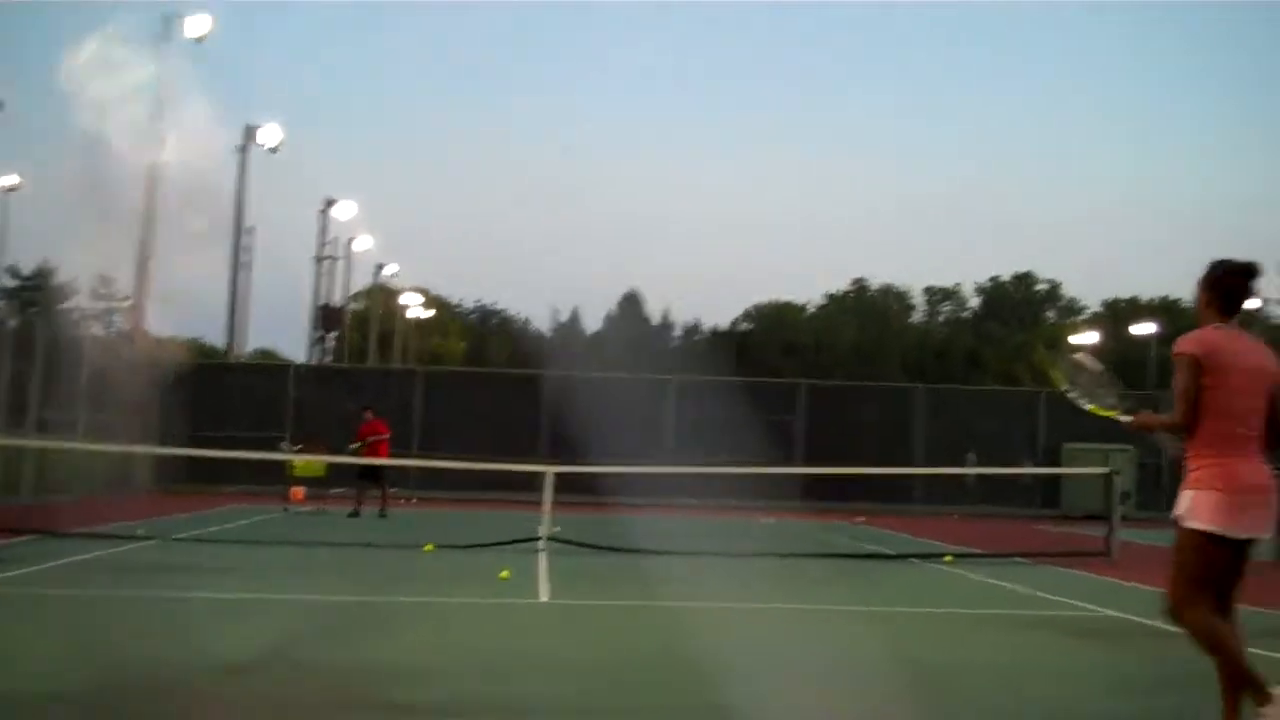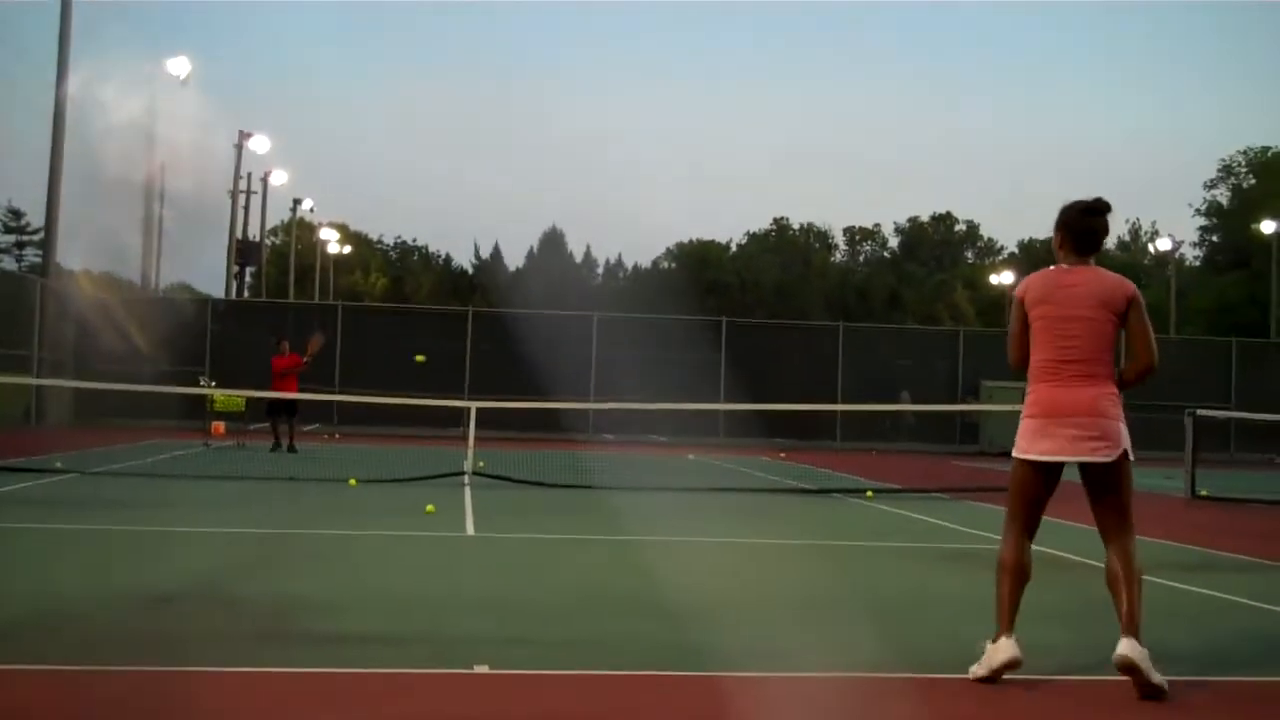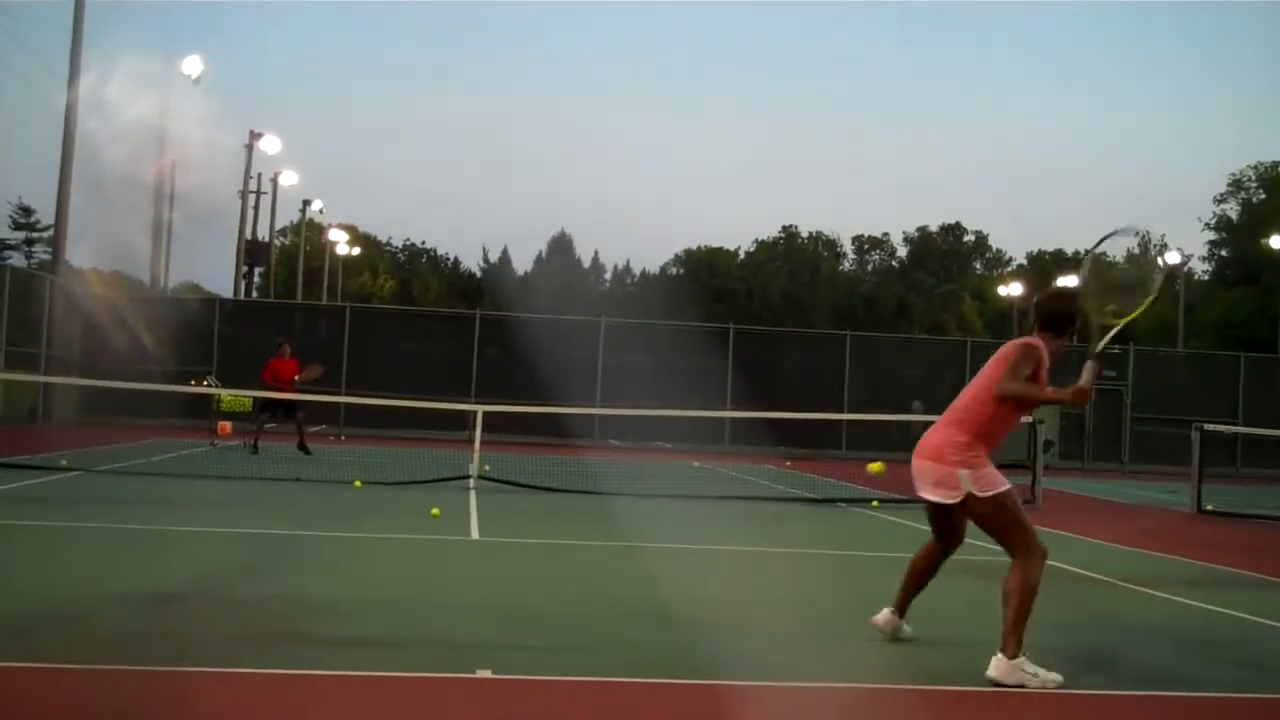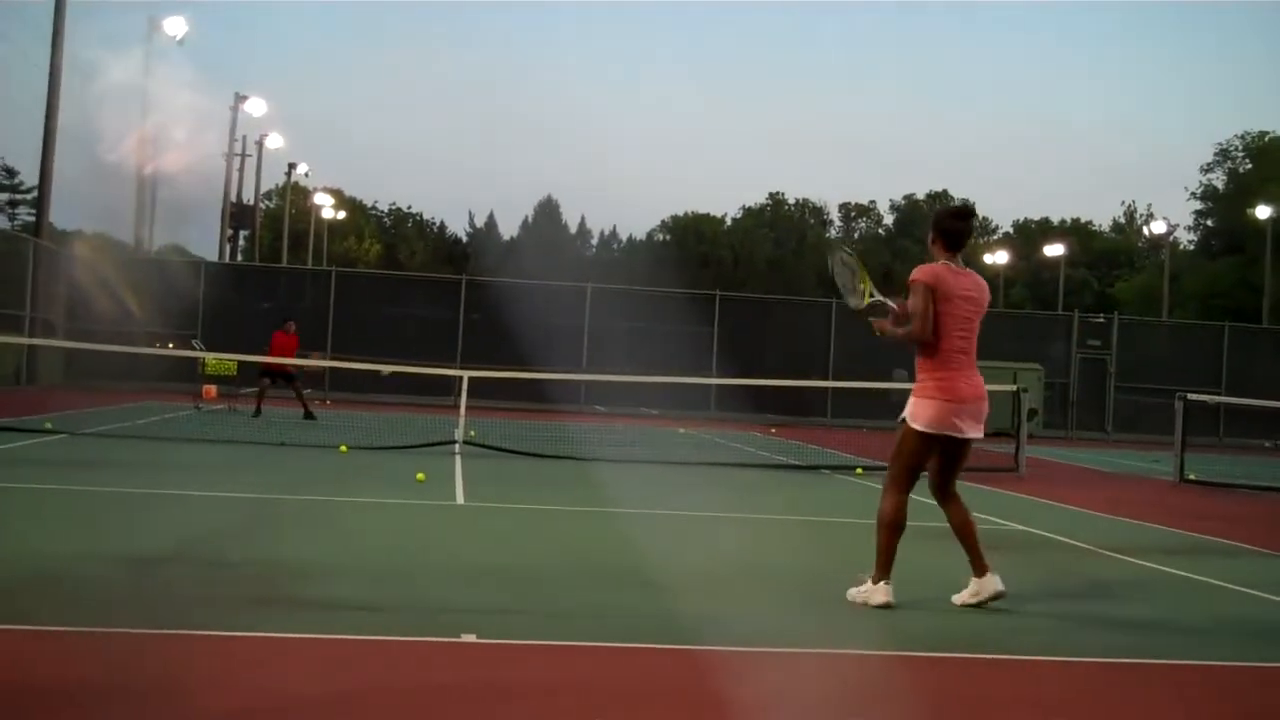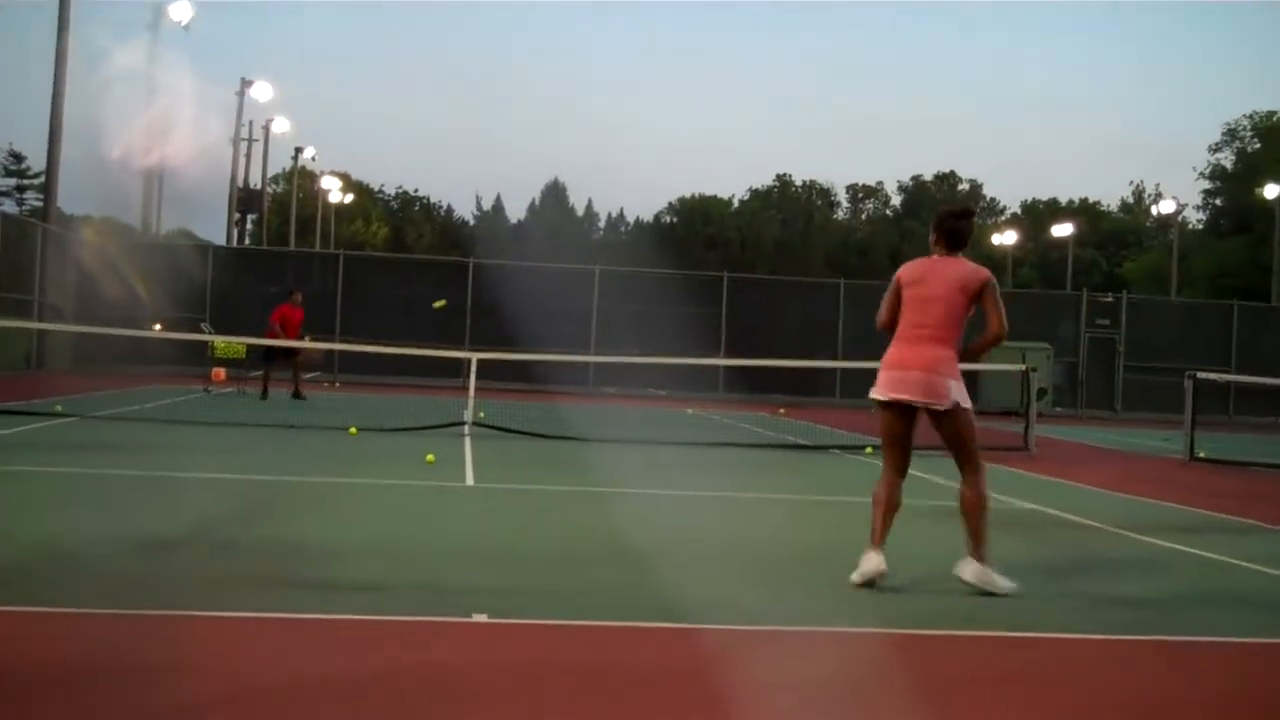
dt=0.7s
person 1, frame 1
left shoulder: (1193, 344)
left elbow: (1183, 420)
left wrist: (1149, 421)
left hip: (1213, 488)
left knee: (1184, 607)
right knee: (1215, 608)
person 1, frame 2
left shoulder: (1030, 286)
right shoulder: (1123, 289)
left elbow: (1017, 358)
right elbow: (1146, 363)
left hip: (1044, 417)
right hip: (1100, 417)
left knee: (1017, 532)
right knee: (1119, 539)
left ankle: (1003, 640)
right ankle: (1131, 641)
person 1, frame 3
left shoulder: (1019, 347)
right shoulder: (1032, 351)
right elbow: (1005, 391)
right wrist: (1061, 396)
left hip: (929, 454)
right hip: (958, 462)
left knee: (945, 541)
right knee: (1030, 555)
left ankle: (893, 614)
right ankle: (1008, 659)
person 1, frame 4
left shoulder: (926, 274)
right shoulder: (980, 286)
left elbow: (923, 336)
left wrist: (890, 327)
right wrist: (908, 314)
left hip: (936, 396)
right hip: (972, 397)
left knee: (896, 487)
right knee: (943, 489)
left ankle: (879, 584)
right ankle: (984, 577)
person 1, frame 5
left shoulder: (907, 271)
right shoulder: (979, 276)
left elbow: (883, 323)
right elbow: (997, 331)
right wrist: (967, 355)
left hip: (896, 369)
right hip: (938, 373)
left knee: (893, 471)
right knee: (971, 469)
left ankle: (875, 554)
right ankle: (977, 561)
